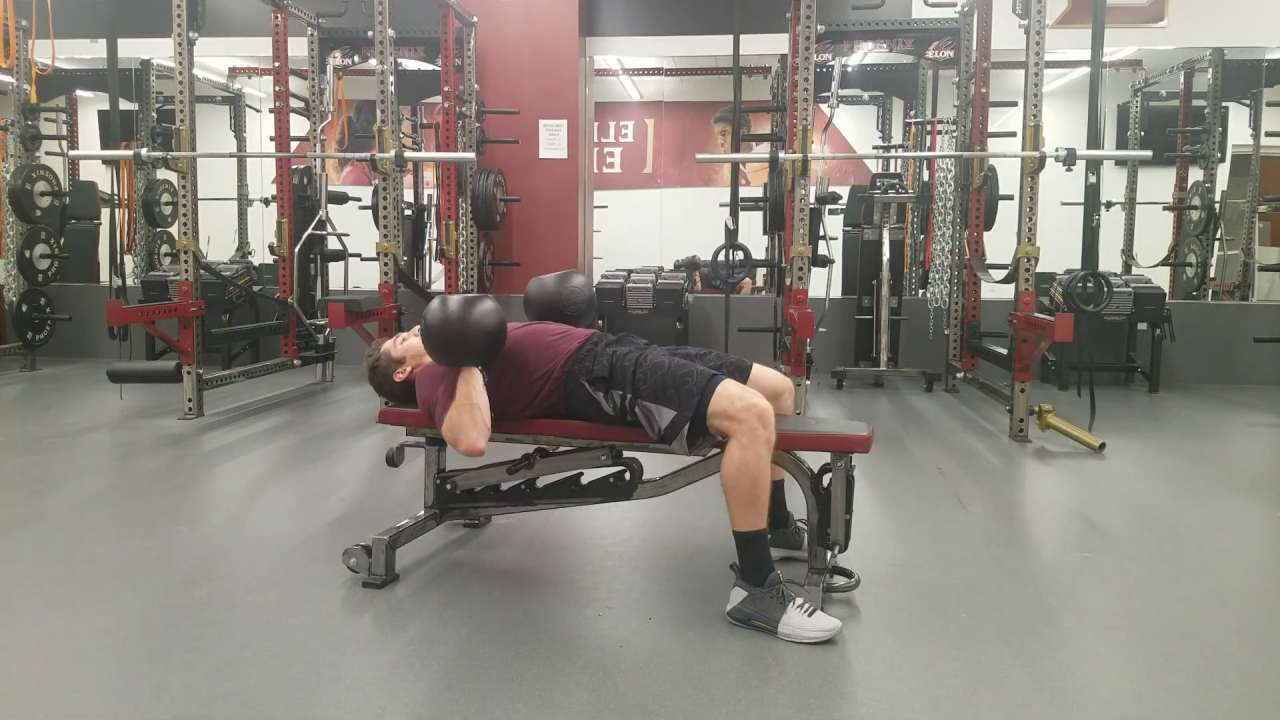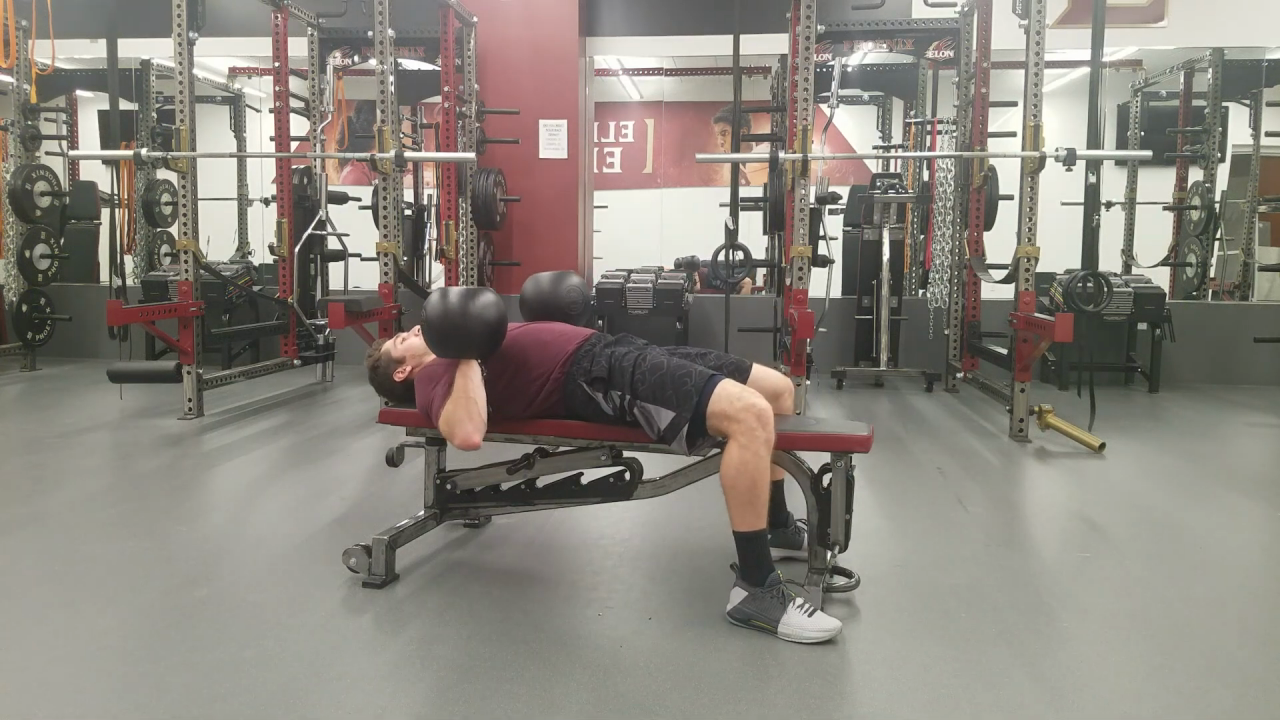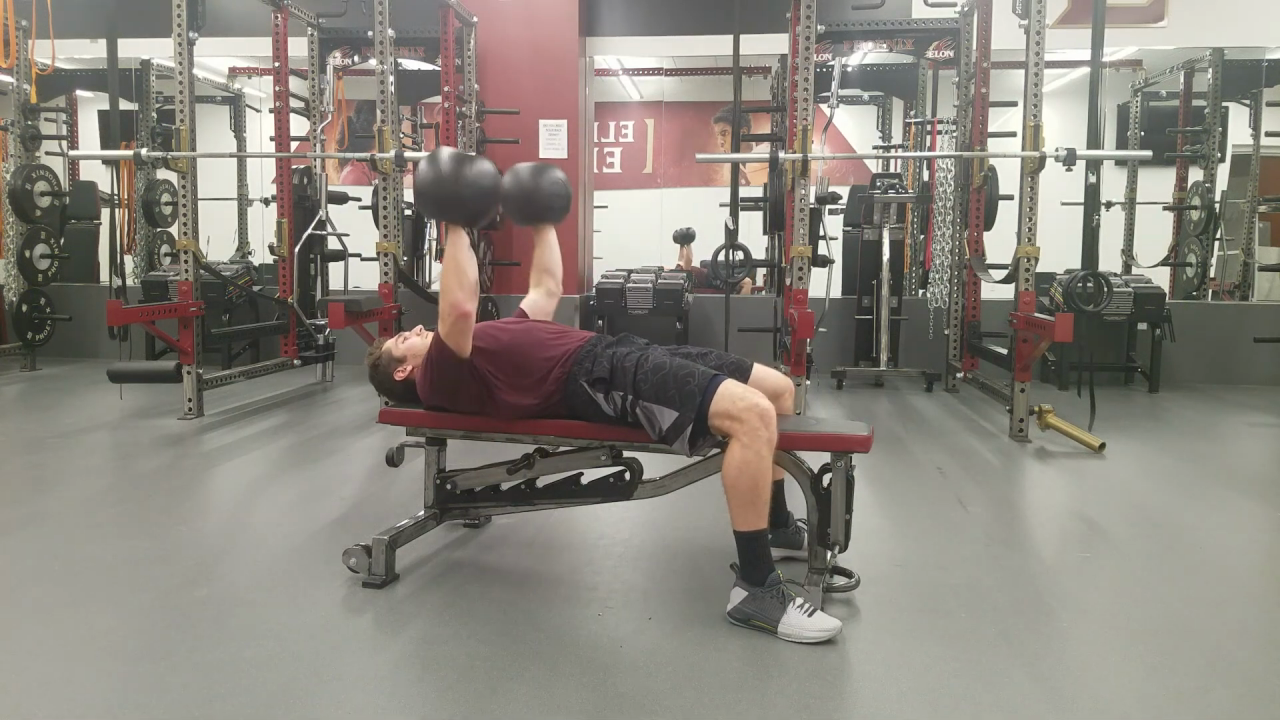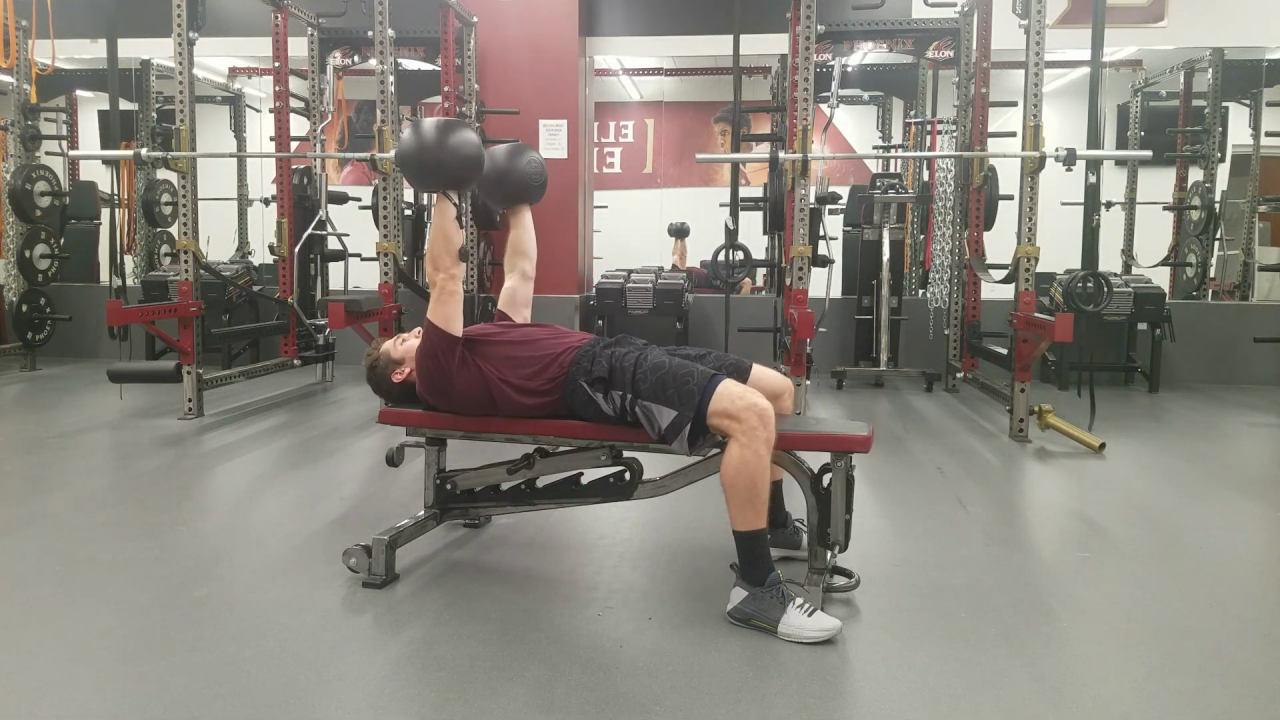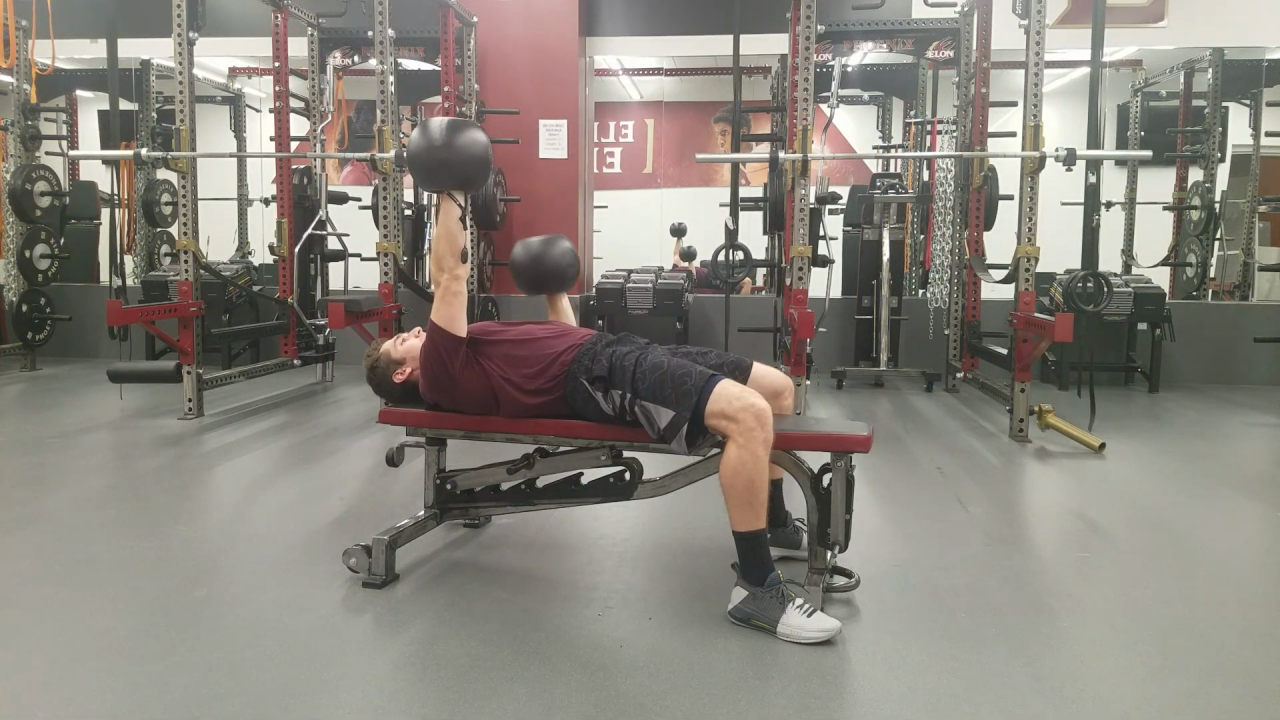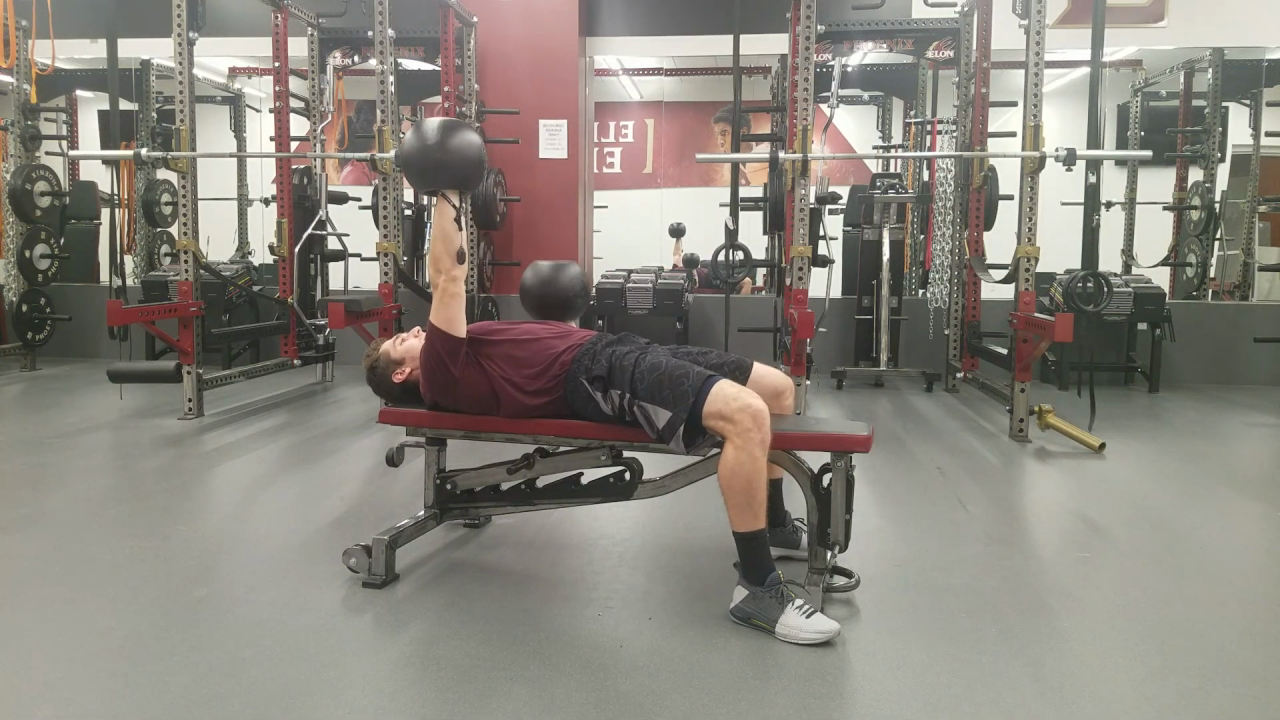
dt=0.5s
person 1, frame 1
right shoulder: (436, 378)
right elbow: (472, 440)
right wrist: (466, 357)
right hip: (598, 377)
left knee: (777, 389)
right knee: (751, 416)
left ankle: (779, 527)
right ankle: (756, 589)
person 1, frame 2
left shoulder: (462, 363)
right shoulder: (433, 378)
right elbow: (467, 435)
left wrist: (565, 315)
right wrist: (465, 353)
right hip: (597, 378)
left knee: (777, 390)
right knee: (750, 415)
left ankle: (778, 527)
right ankle: (757, 590)
person 1, frame 3
left shoulder: (478, 340)
right shoulder: (439, 378)
left elbow: (547, 287)
right elbow: (461, 308)
left wrist: (543, 219)
right wrist: (452, 225)
right hip: (599, 377)
left knee: (778, 390)
right knee: (753, 415)
left ankle: (779, 524)
right ankle: (756, 588)
person 1, frame 4
left shoulder: (483, 342)
right shoulder: (440, 374)
left elbow: (521, 270)
right elbow: (444, 275)
left wrist: (519, 201)
right wrist: (443, 193)
right hip: (594, 379)
left knee: (777, 391)
right knee: (750, 416)
left ankle: (777, 523)
right ankle: (755, 588)
person 1, frame 5
left shoulder: (471, 353)
right shoulder: (440, 374)
left elbow: (564, 330)
right elbow: (450, 278)
right wrist: (449, 194)
right hip: (598, 377)
left knee: (777, 389)
right knee: (749, 414)
left ankle: (776, 525)
right ankle: (757, 588)
person 1, frame 6
left shoulder: (470, 353)
right shoulder: (440, 373)
right elbow: (449, 277)
right wrist: (445, 196)
right hip: (598, 374)
left knee: (777, 390)
right knee: (746, 416)
left ankle: (777, 523)
right ankle: (756, 589)
